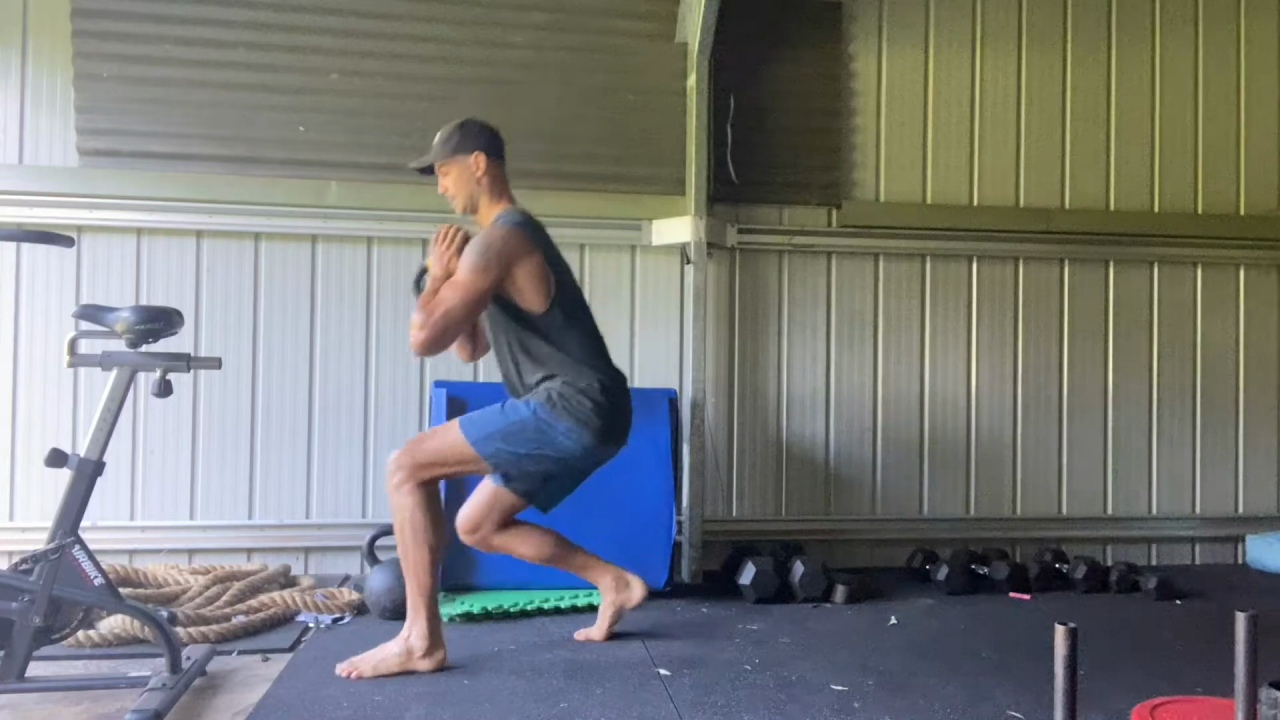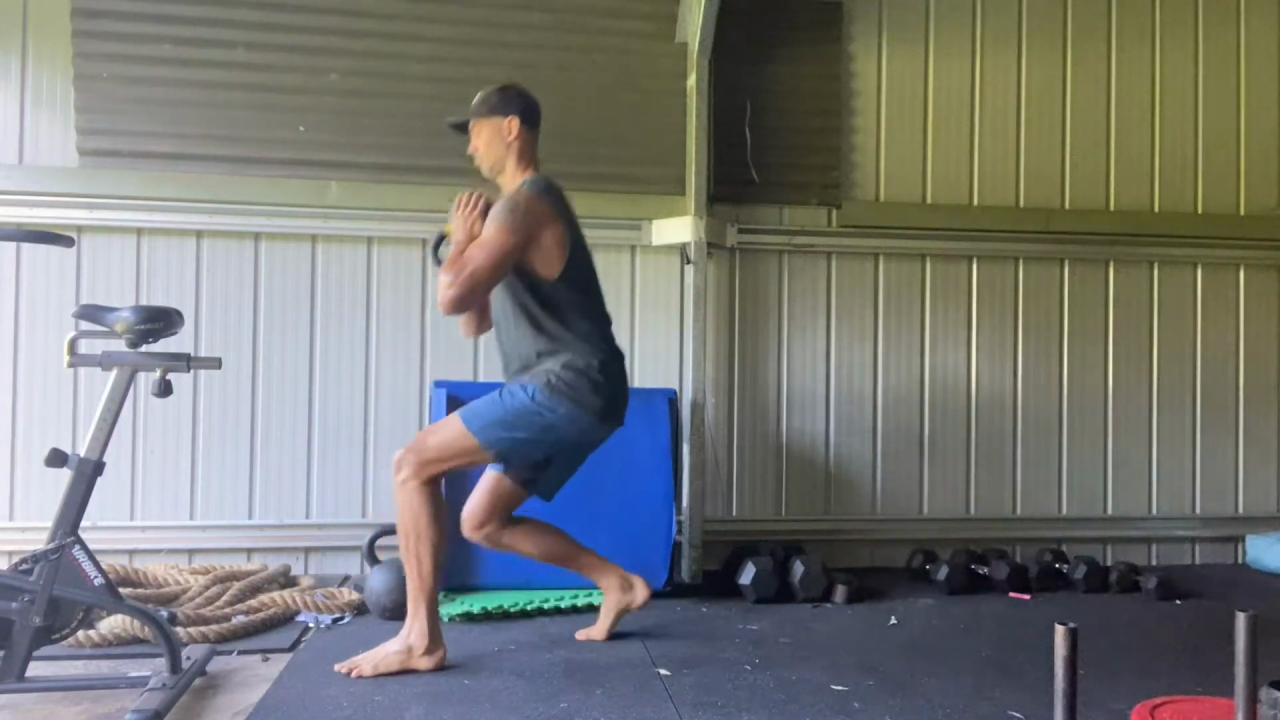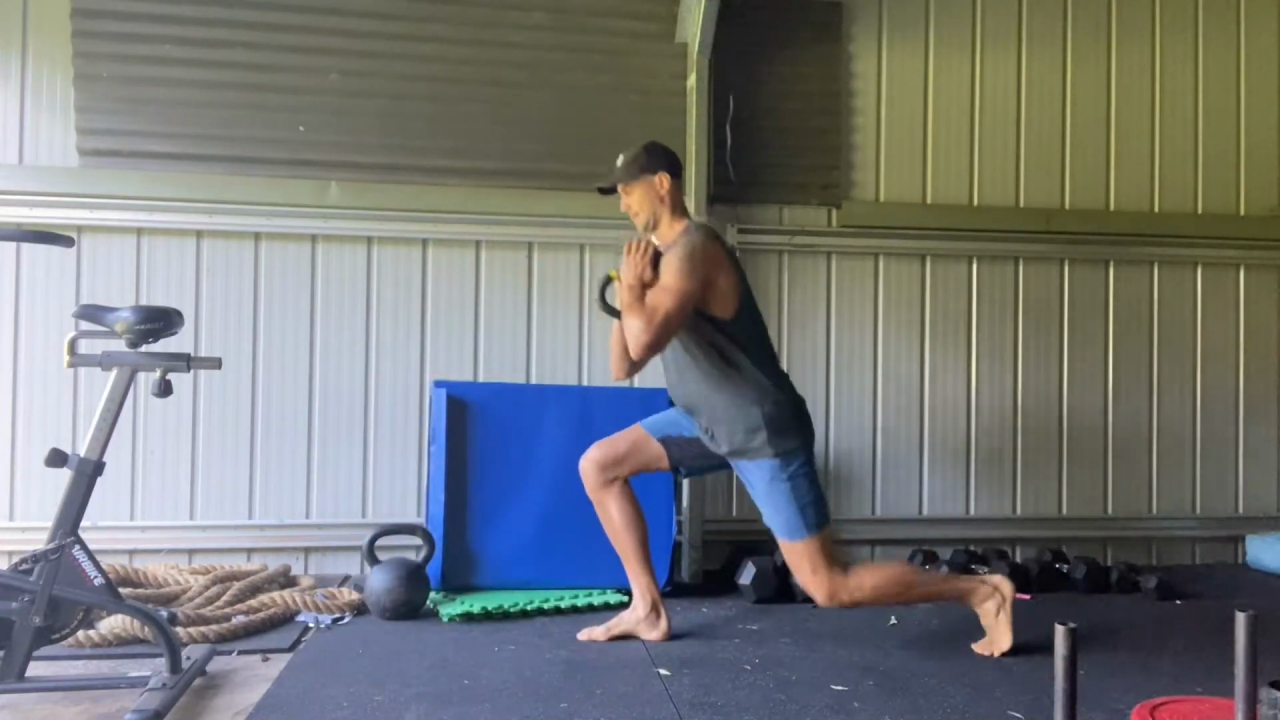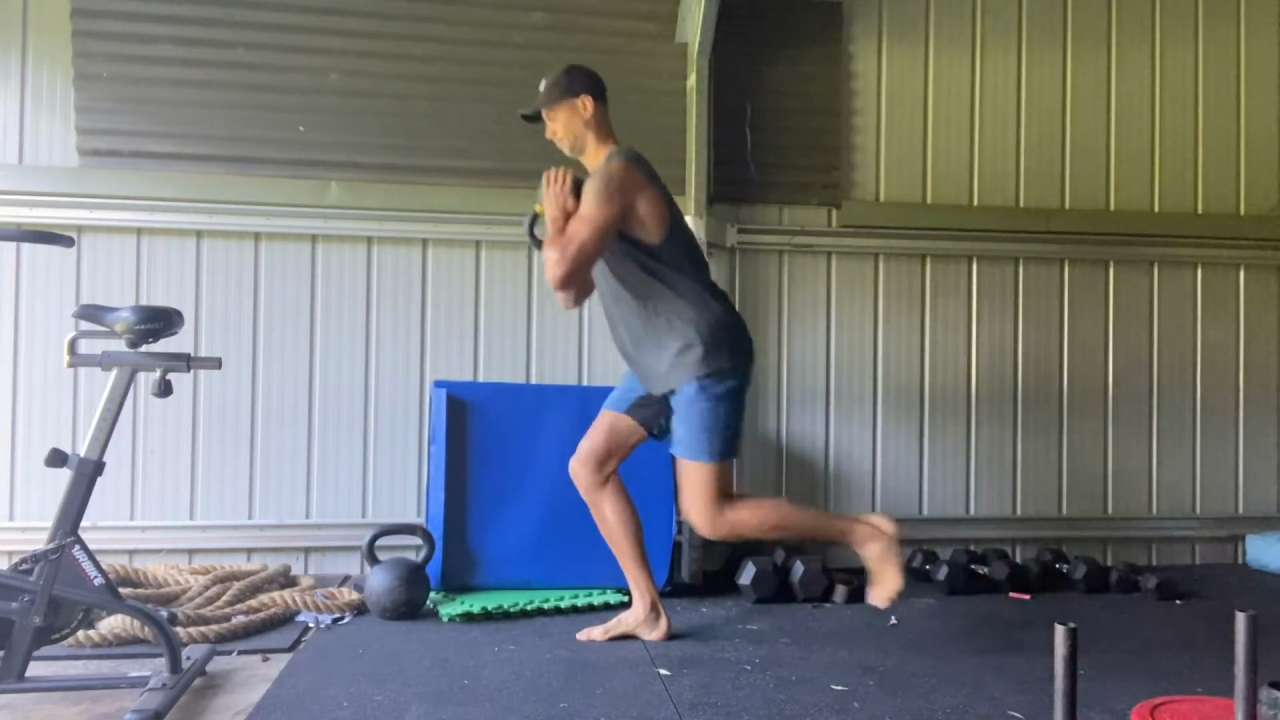
dt=1s
person 1, frame 1
left shoulder: (499, 239)
right shoulder: (505, 238)
left elbow: (424, 336)
right elbow: (469, 348)
left wrist: (441, 276)
right wrist: (452, 279)
left hip: (575, 410)
right hip: (575, 414)
left knee: (407, 464)
right knee: (477, 525)
left ankle: (420, 639)
right ankle: (613, 581)
person 1, frame 2
left shoulder: (523, 203)
right shoulder: (516, 208)
left elbow: (451, 298)
right elbow: (476, 321)
left wrist: (461, 243)
right wrist: (470, 246)
left hip: (566, 386)
right hip: (571, 391)
left knee: (413, 462)
right knee: (482, 522)
left ankle: (420, 639)
right ankle: (619, 585)
person 1, frame 3
left shoulder: (692, 250)
right shoulder: (666, 261)
left elbow: (643, 344)
right elbow: (621, 365)
left wrist: (631, 290)
right wrist: (627, 297)
left hip: (763, 430)
right hip: (715, 422)
left knee: (828, 584)
right knee: (598, 467)
left ankle: (984, 592)
right ankle: (647, 609)
person 1, frame 4
left shoulder: (614, 182)
right shoulder: (602, 184)
left elbow: (559, 273)
right elbow: (572, 294)
left wrist: (555, 218)
right wrist: (563, 225)
left hip: (703, 355)
right hip: (662, 361)
left knee: (711, 516)
right knee: (588, 466)
left ankle: (866, 535)
right ankle: (647, 608)
